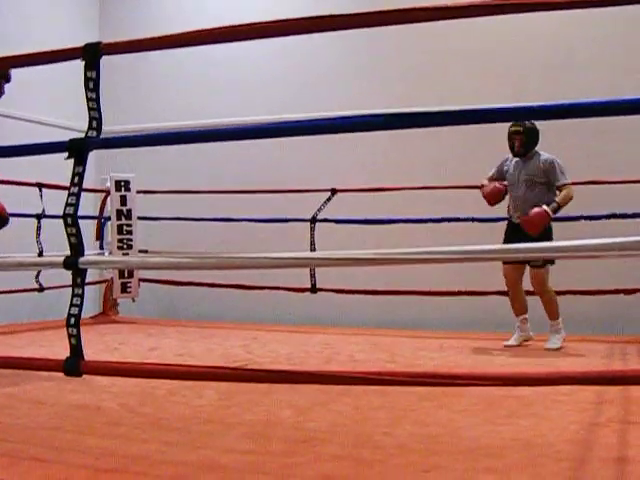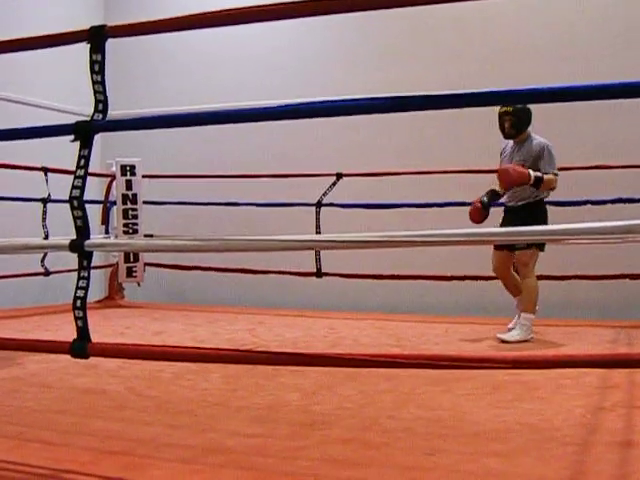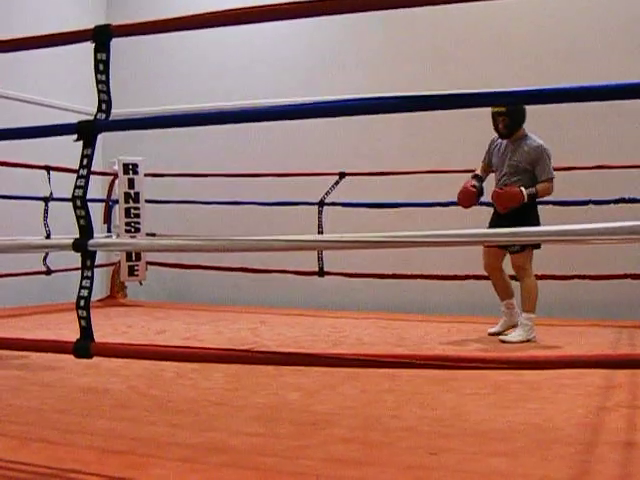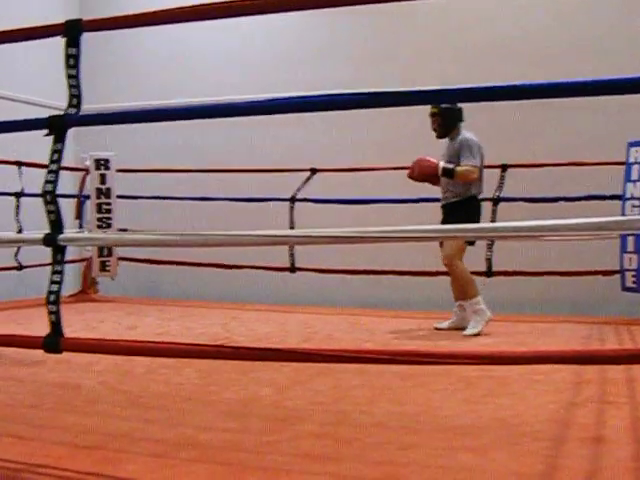
dt=0.7s
person 1, frame 1
left shoulder: (548, 162)
right shoulder: (508, 163)
left elbow: (568, 192)
right elbow: (488, 181)
left wrist: (550, 210)
right wrist: (489, 188)
left hip: (537, 228)
right hip: (514, 228)
left knee: (539, 283)
right knee: (511, 282)
left ankle: (557, 330)
right ankle: (523, 330)
person 1, frame 2
left shoulder: (541, 146)
right shoulder: (506, 149)
left elbow: (552, 182)
left wrist: (531, 177)
right wrist: (488, 198)
left hip: (531, 212)
right hip: (511, 212)
left knee: (525, 268)
right knee: (500, 268)
left ankle: (525, 327)
right ankle: (525, 308)
person 1, frame 3
left shoulder: (537, 148)
right shoulder: (496, 143)
left elbow: (548, 186)
right elbow: (484, 169)
left wrist: (526, 194)
right wrist: (475, 181)
left hip: (522, 214)
right hip: (500, 212)
left knee: (522, 268)
right knee: (490, 265)
left ankle: (527, 326)
right ankle: (510, 315)
person 1, frame 4
left shoulder: (467, 141)
right shoulder: (451, 143)
left elbow: (471, 173)
left wrist: (441, 169)
right wrist: (427, 175)
left hip: (465, 207)
right hip: (451, 208)
left knee: (451, 258)
right knee: (452, 262)
left ankle: (478, 310)
right ankle: (461, 315)
